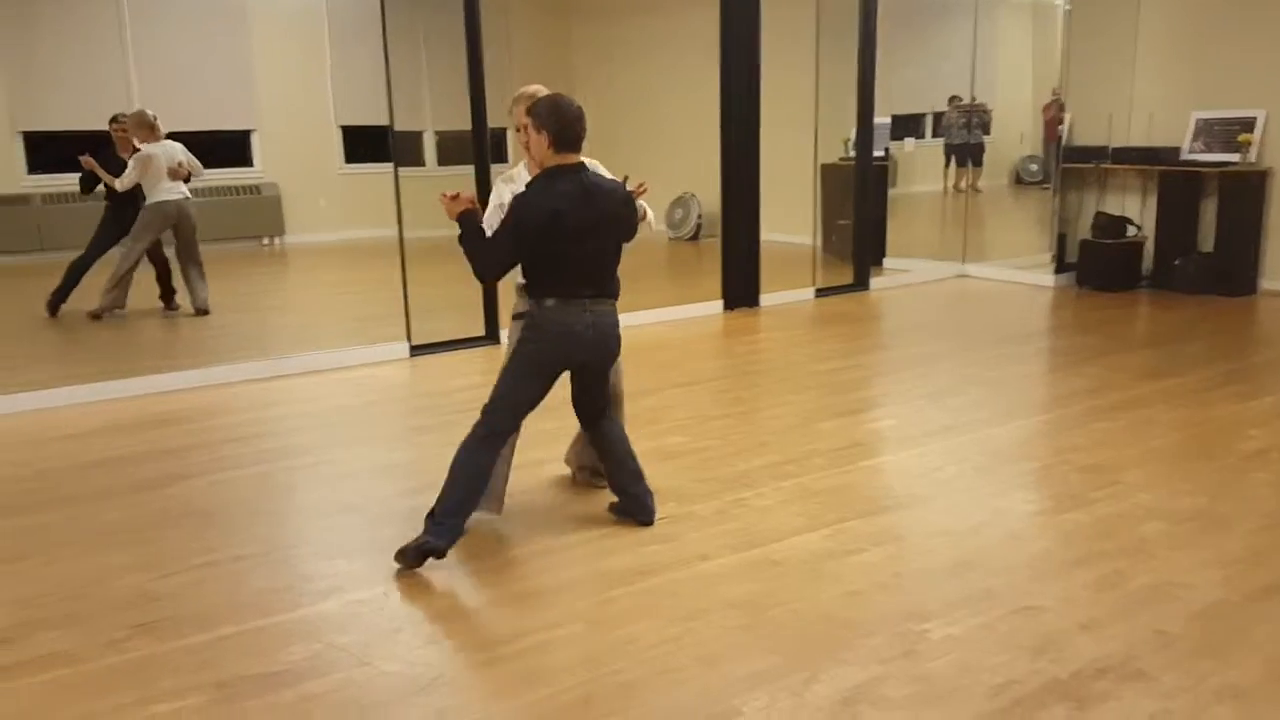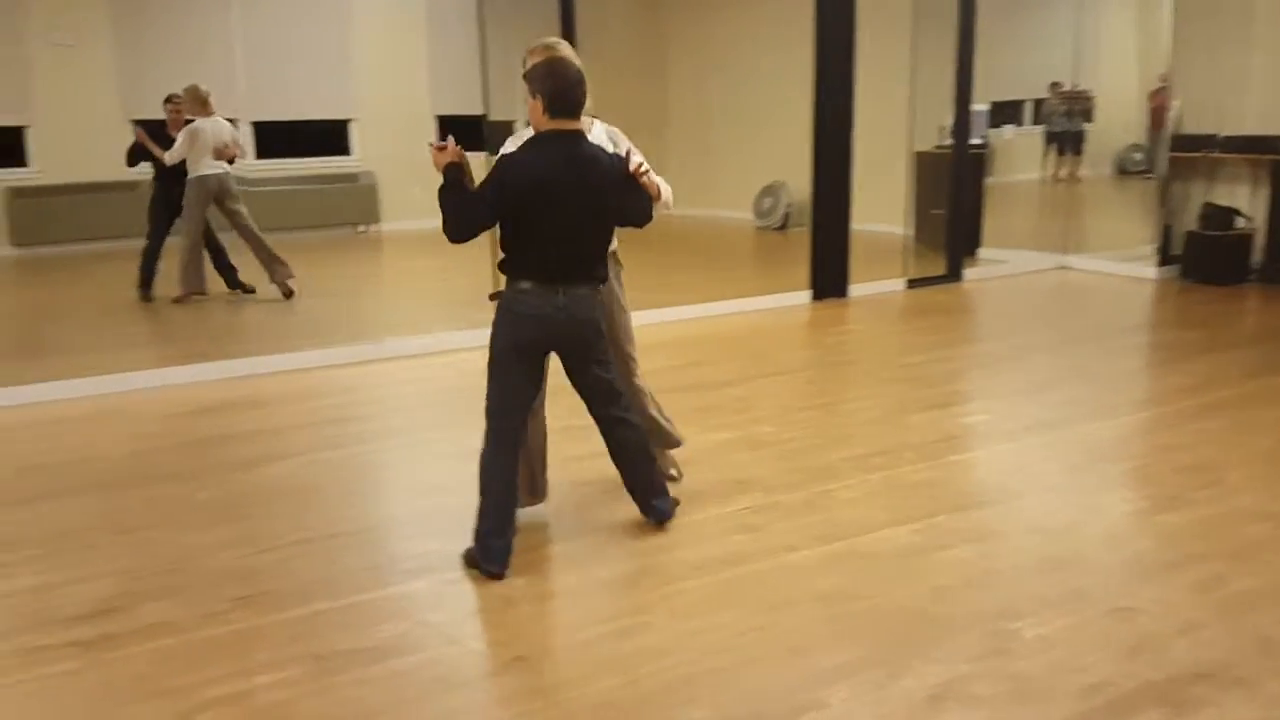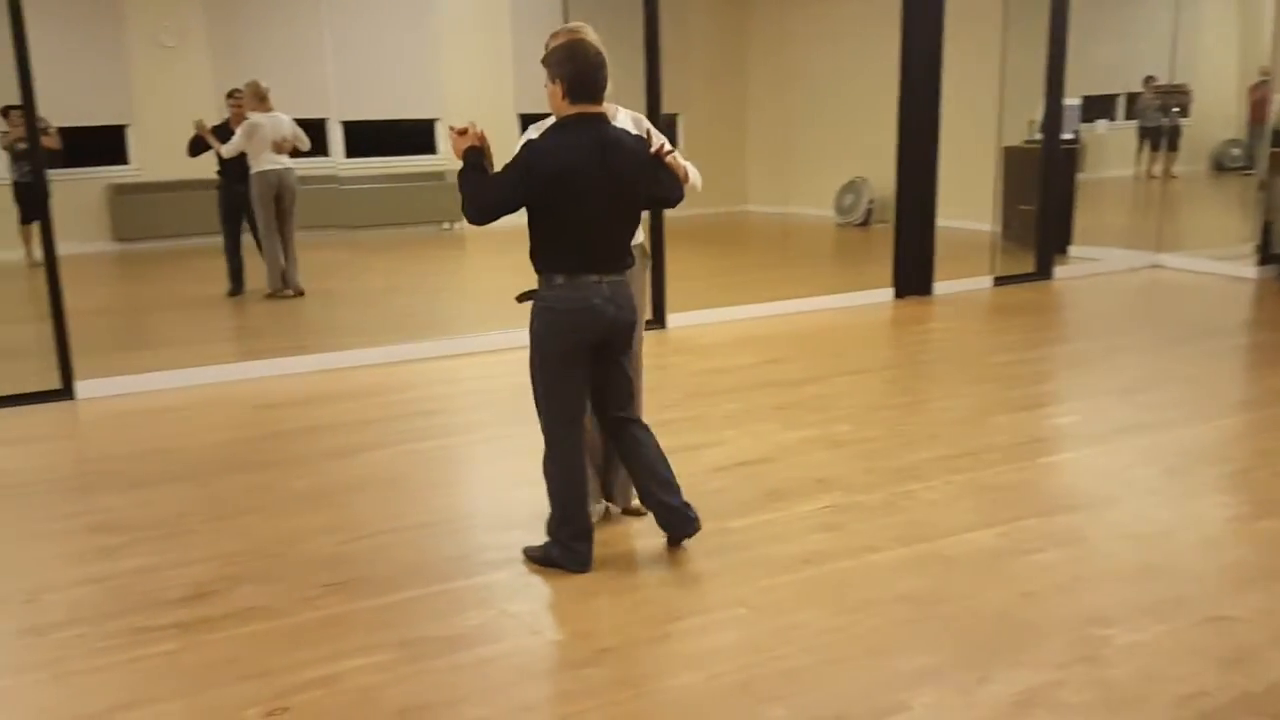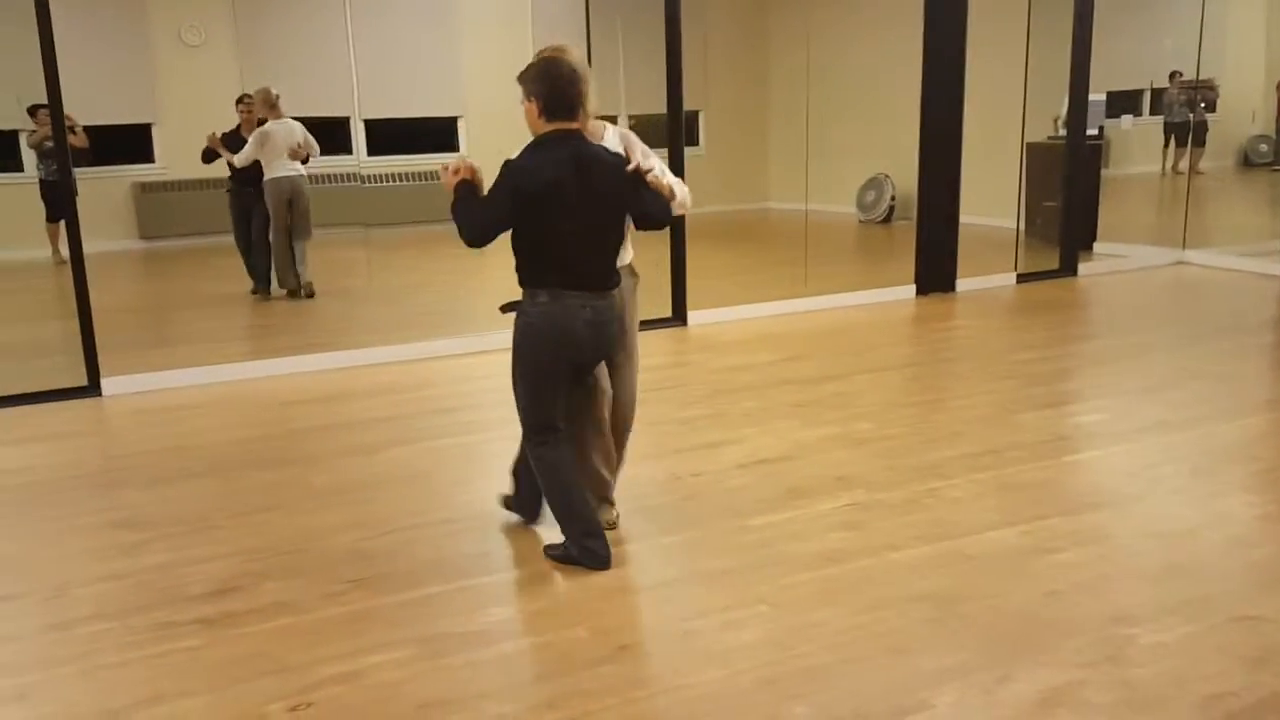
dt=0.4s
person 1, frame 1
left shoulder: (534, 203)
right shoulder: (610, 193)
left elbow: (488, 267)
left wrist: (467, 219)
left hip: (551, 324)
right hip: (603, 321)
left knee: (491, 429)
right knee: (598, 413)
left ankle: (437, 535)
right ankle: (637, 501)
person 1, frame 2
left shoulder: (517, 168)
right shoulder: (608, 167)
left elbow: (460, 228)
right elbow: (639, 214)
left wrist: (452, 174)
right wrist: (636, 180)
left hip: (525, 306)
right hip: (584, 305)
left knee: (505, 430)
right knee: (614, 410)
left ankle: (492, 548)
right ankle: (657, 502)
person 1, frame 3
left shoulder: (542, 154)
right shoulder: (632, 149)
left elbow: (480, 209)
right elbow: (669, 193)
left wrist: (472, 158)
right wrist: (663, 160)
left hip: (563, 300)
right hip: (618, 296)
left knee: (562, 428)
right knee: (620, 417)
left ankle: (570, 546)
right ankle: (675, 513)
person 1, frame 4
left shoulder: (524, 171)
right shoulder: (612, 165)
left elbow: (478, 232)
right elbow: (657, 216)
left wrist: (464, 189)
right wrist: (645, 179)
left hip: (547, 315)
right hip: (601, 313)
left knee: (544, 432)
right knee: (551, 414)
left ankle: (587, 542)
right ankle: (527, 497)
person 2, frame 1
left shoulder: (589, 173)
right shoulder: (509, 186)
left elbow: (643, 219)
left wrist: (634, 205)
right hip: (534, 299)
left knee: (607, 390)
left ankle: (587, 462)
right ankle: (480, 493)
person 2, frame 2
left shoulder: (606, 137)
right shoulder: (519, 147)
left elbow: (661, 198)
left wrist: (647, 183)
left knee: (622, 368)
left ankle: (656, 449)
right ankle: (523, 485)
person 2, frame 3
left shoulder: (632, 125)
right shoulder: (542, 138)
left elbow: (692, 183)
left wrist: (675, 166)
left hip: (626, 261)
left knee: (625, 375)
left ankle: (618, 484)
right ankle: (585, 492)
person 2, frame 4
left shoulder: (621, 143)
left elbow: (680, 200)
left wrist: (661, 184)
left hip: (616, 280)
left knee: (622, 393)
right knee: (590, 389)
left ankle: (598, 481)
right ankle: (595, 496)
person 3, frame 1
left shoulder: (143, 156)
right shoulder: (177, 147)
left elbow: (120, 185)
right elbow: (199, 171)
left wrist: (95, 168)
left hip: (158, 207)
right hip: (183, 204)
left knee: (130, 252)
right knee: (190, 257)
left ankle: (108, 303)
right ankle: (200, 302)
person 3, frame 2
left shoulder: (191, 130)
right shoulder: (225, 125)
left elbow: (169, 159)
right elbow: (243, 152)
left wrist: (147, 142)
left hip: (200, 181)
right hip: (224, 179)
left knee: (192, 235)
right knee: (248, 229)
left ankle: (191, 288)
right ankle: (281, 278)
person 3, frame 3
left shoulder: (250, 125)
right shoulder: (285, 120)
left elbow: (226, 152)
right elbow: (305, 145)
left wrist: (207, 135)
left hip: (262, 177)
right hip: (287, 174)
left knee: (269, 232)
right knee: (287, 231)
left ankle: (277, 285)
right ankle: (293, 283)
person 3, frame 4
left shoulder: (262, 133)
right shoulder: (297, 126)
left elbow: (239, 161)
right elbow: (315, 151)
left wrist: (219, 147)
left hip: (275, 184)
right hip: (299, 181)
left knee: (280, 236)
right knee: (299, 234)
left ankle: (292, 284)
right ankle: (304, 279)
person 4, frame 1
right shoulder: (105, 159)
left elbow: (172, 172)
right elbow: (86, 189)
left wrist: (181, 173)
right wrist: (88, 170)
left hip: (140, 213)
right hip: (115, 215)
left knee: (158, 257)
right knee: (88, 257)
left ankle: (168, 297)
right ankle: (56, 299)
person 4, frame 2
right shoulder: (156, 137)
right elbow: (132, 161)
right wrist: (139, 143)
right hip: (163, 194)
left knee: (208, 237)
right knee: (155, 241)
left ankle: (233, 280)
right ankle: (144, 286)
person 4, frame 3
right shoulder: (219, 131)
right elbow: (193, 152)
right wrist: (199, 135)
left hip: (252, 188)
right hip: (229, 189)
left knee: (261, 234)
right knee: (231, 238)
right ankle: (236, 282)
person 4, frame 4
right shoulder: (229, 137)
right elbow: (206, 159)
left wrist: (302, 155)
right wrist: (212, 147)
left hip: (262, 192)
right hip: (239, 194)
left knee: (259, 237)
right knee: (243, 241)
left ankle: (264, 284)
right ankle: (258, 280)
